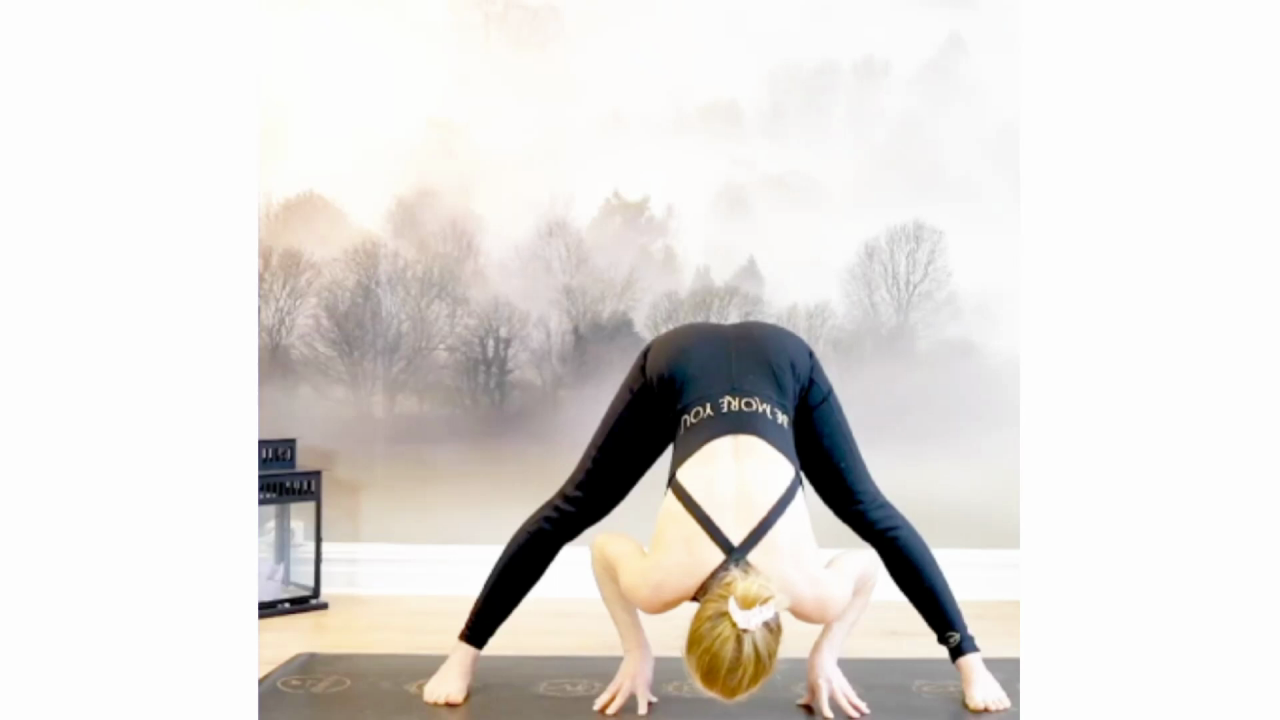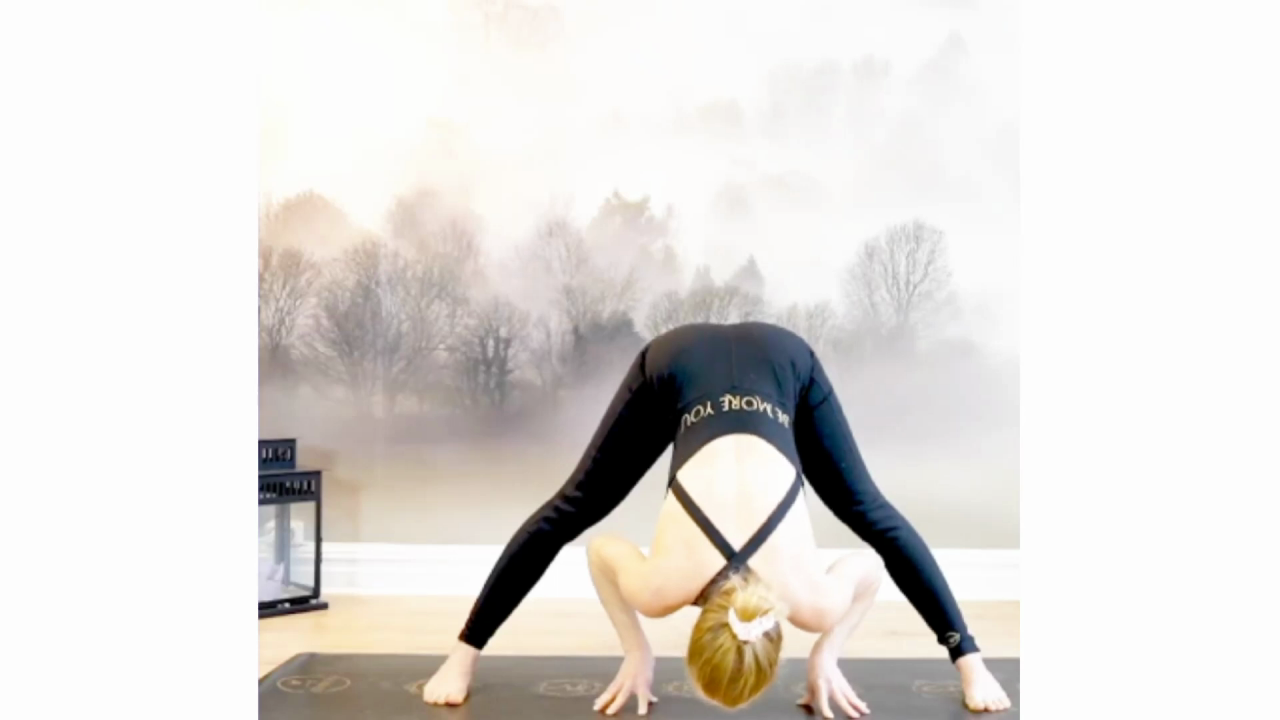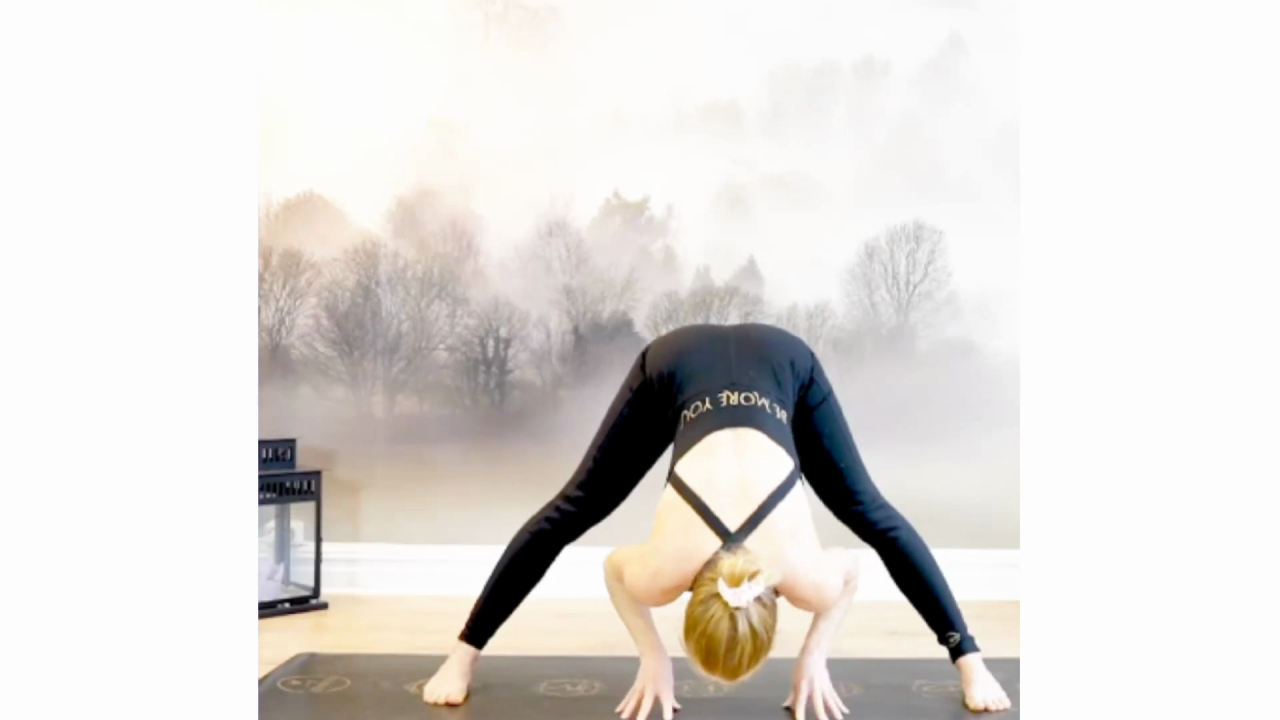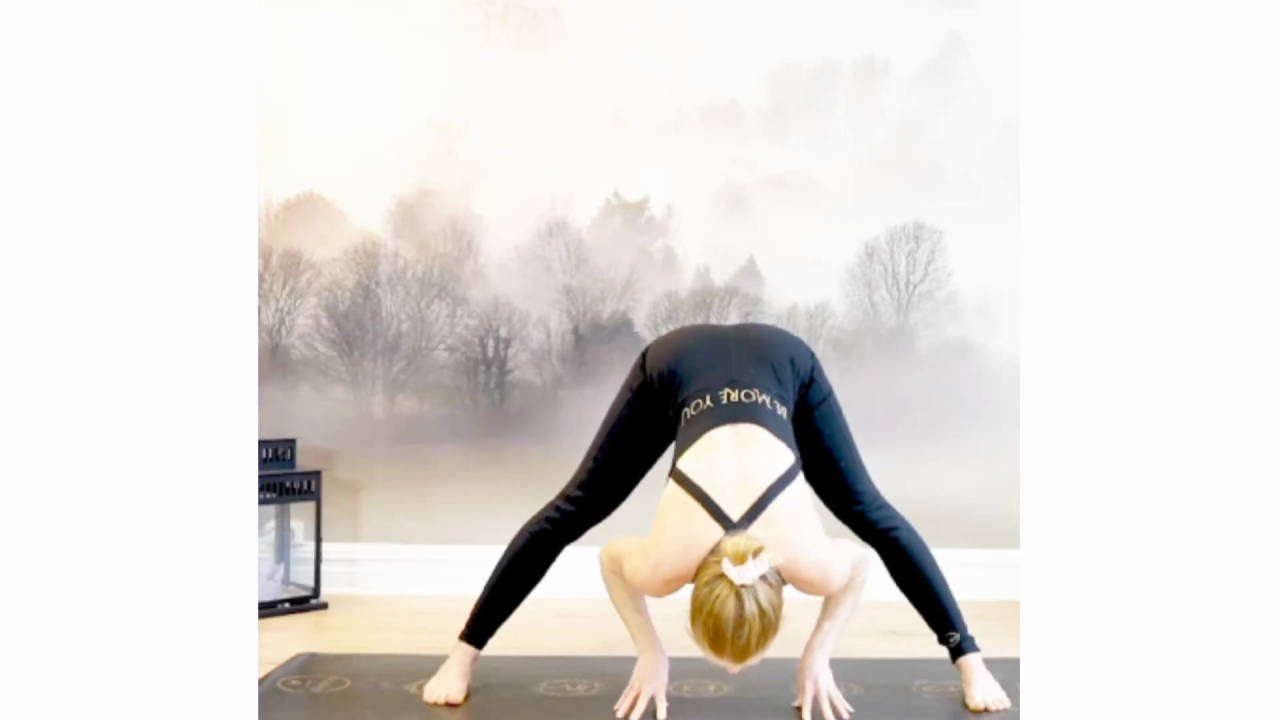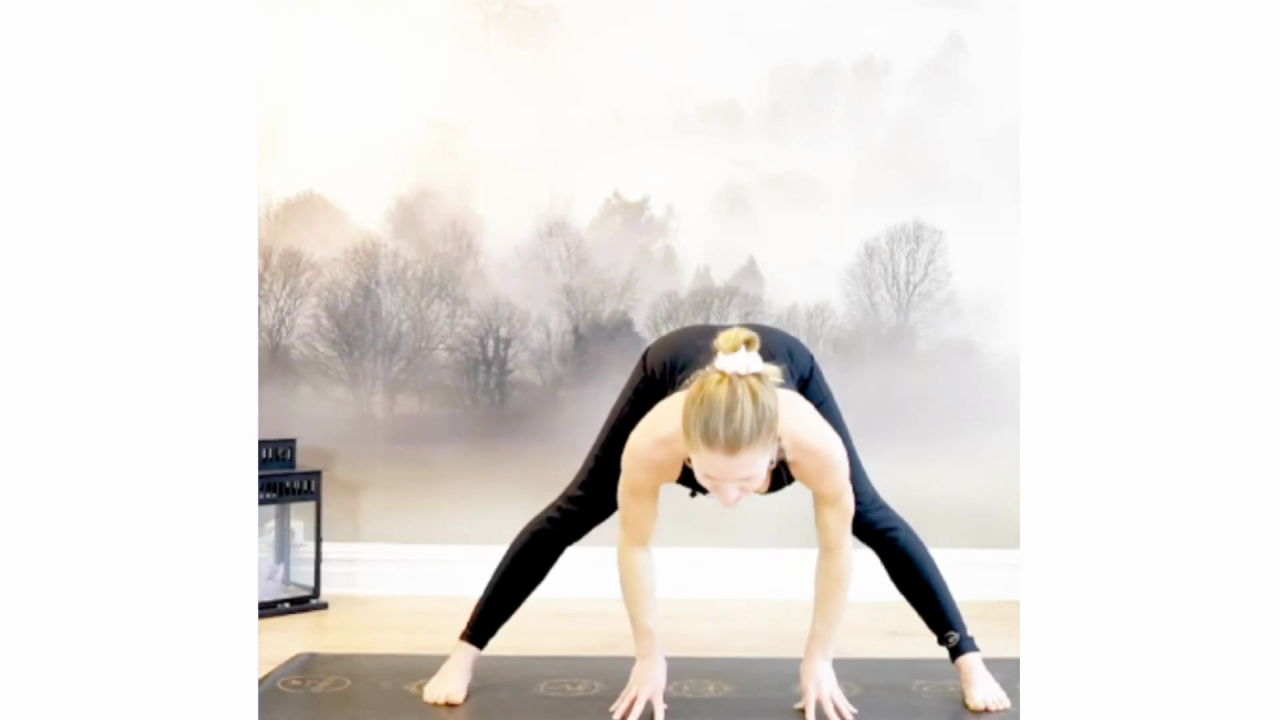
dt=1s
person 1, frame 1
left shoulder: (812, 595)
right shoulder: (660, 585)
right elbow: (602, 547)
left wrist: (826, 656)
right wrist: (636, 652)
left hip: (779, 360)
right hip: (680, 362)
left knee: (872, 515)
right knee: (570, 511)
left ankle: (968, 659)
right ankle: (465, 651)
person 1, frame 2
left shoulder: (811, 602)
right shoulder: (661, 588)
left elbow: (873, 562)
left wrist: (826, 656)
right wrist: (636, 652)
left hip: (780, 360)
right hip: (678, 361)
left knee: (872, 514)
right knee: (570, 510)
left ankle: (969, 660)
right ankle: (464, 652)
person 1, frame 3
left shoulder: (806, 579)
right shoulder: (661, 573)
left elbow: (851, 568)
right elbow: (613, 566)
left wrist: (813, 658)
right wrist: (651, 657)
left hip: (781, 361)
right hip: (677, 362)
left knee: (872, 515)
right knee: (571, 511)
left ankle: (968, 658)
right ankle: (465, 651)
person 1, frame 4
left shoulder: (811, 563)
right shoulder: (663, 563)
left elbow: (860, 562)
right elbow: (609, 558)
left wrist: (818, 654)
right wrist: (650, 653)
left hip: (782, 360)
right hip: (678, 362)
left knee: (872, 516)
right knee: (571, 511)
left ankle: (969, 659)
right ankle: (464, 651)
person 1, frame 5
left shoulder: (815, 442)
right shoulder: (654, 441)
left elbow: (836, 549)
right elbow: (634, 545)
left wrist: (819, 659)
right wrist: (648, 657)
left hip: (786, 359)
right hip: (674, 360)
left knee: (872, 520)
right knee: (572, 513)
left ankle: (969, 661)
right ankle: (465, 653)
